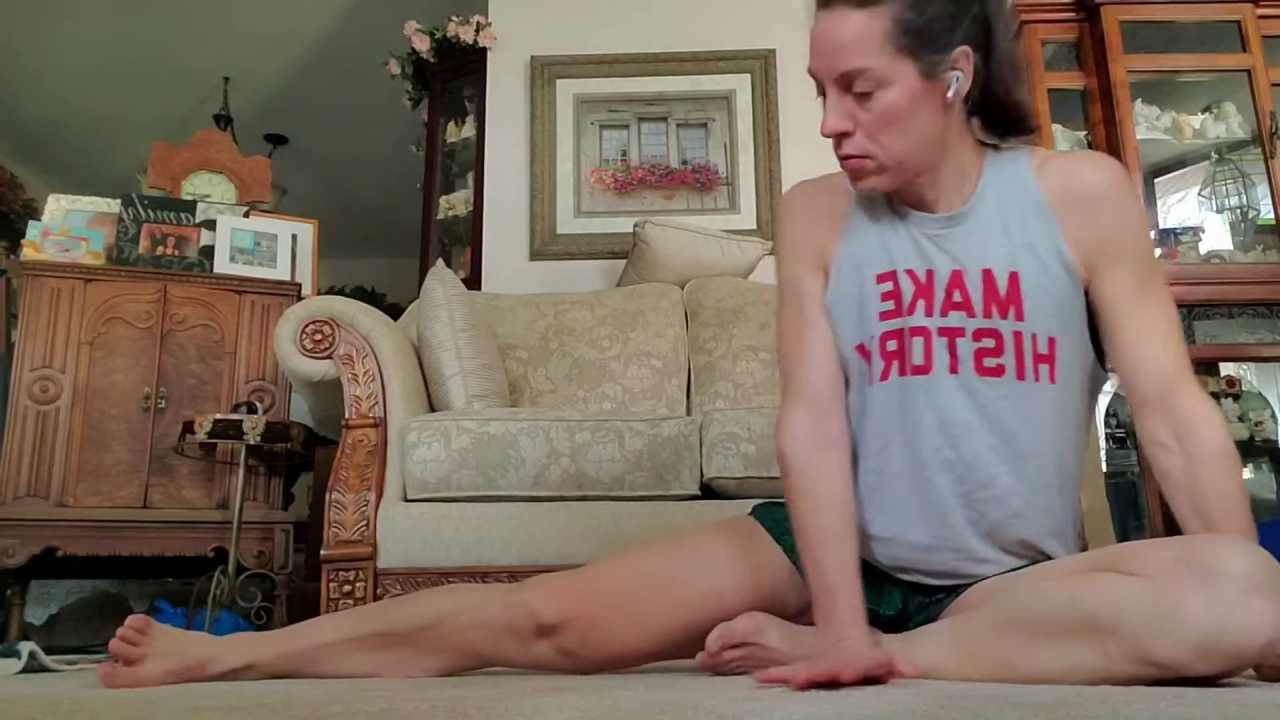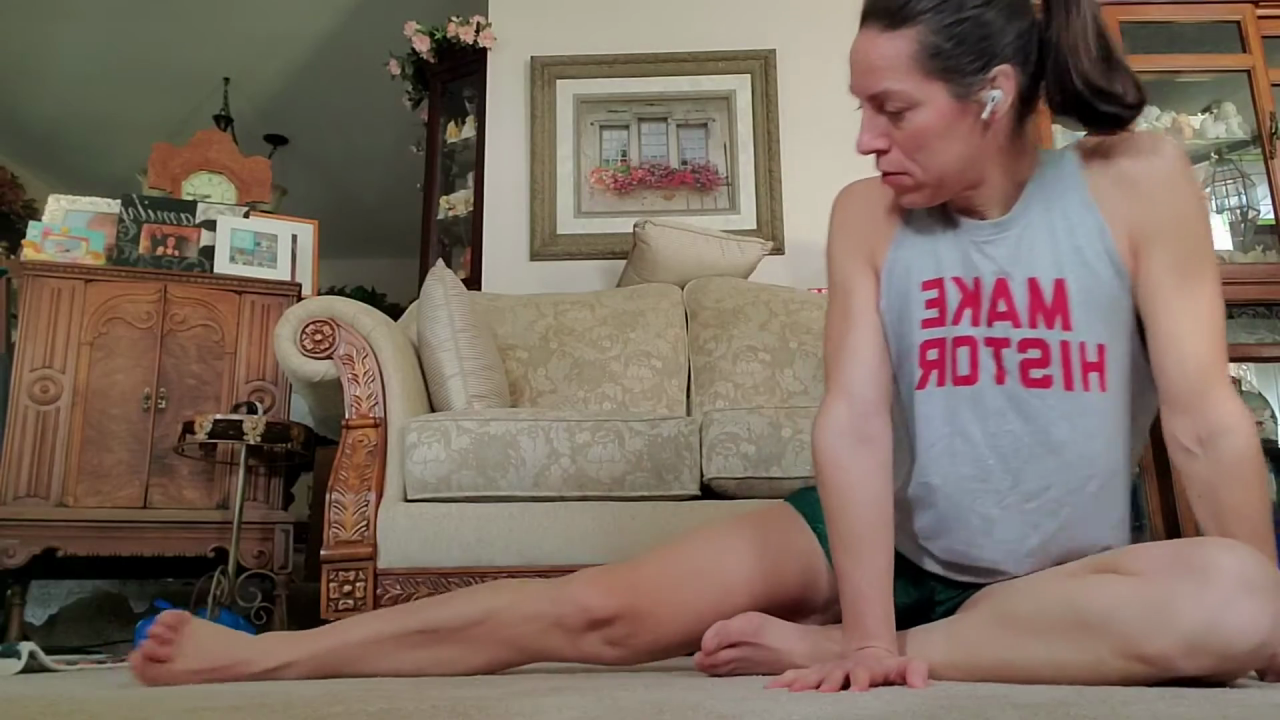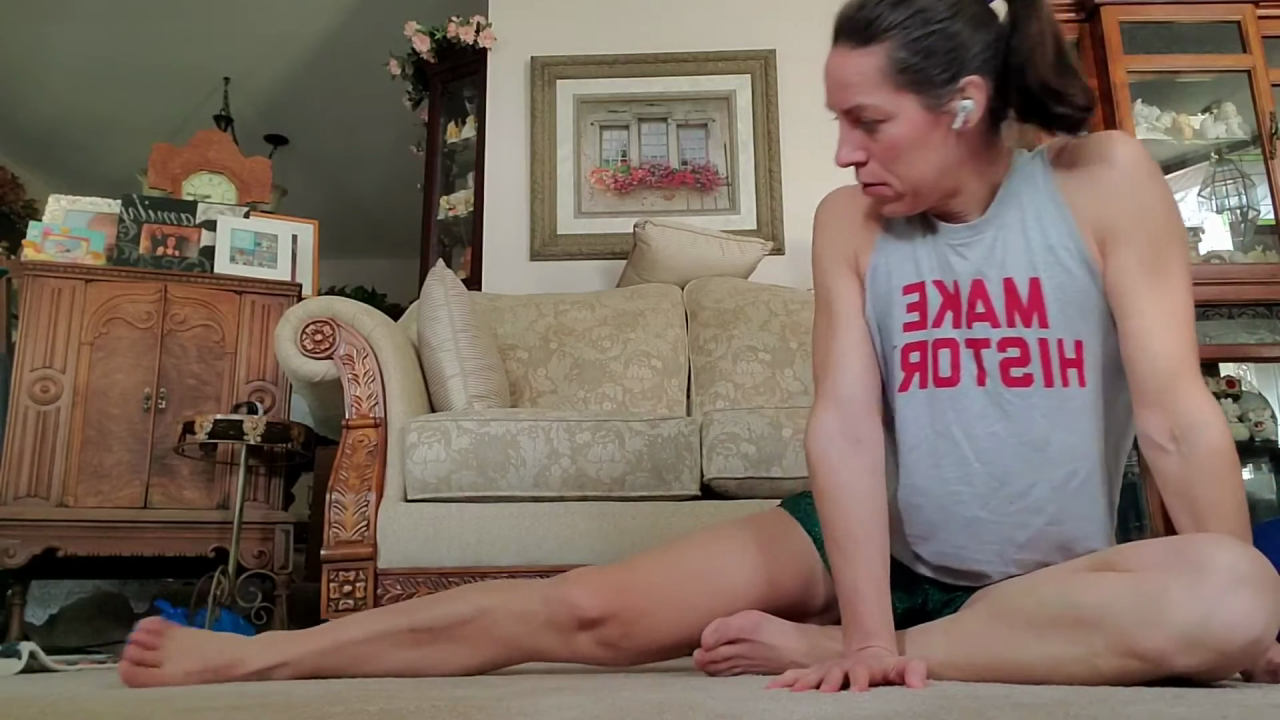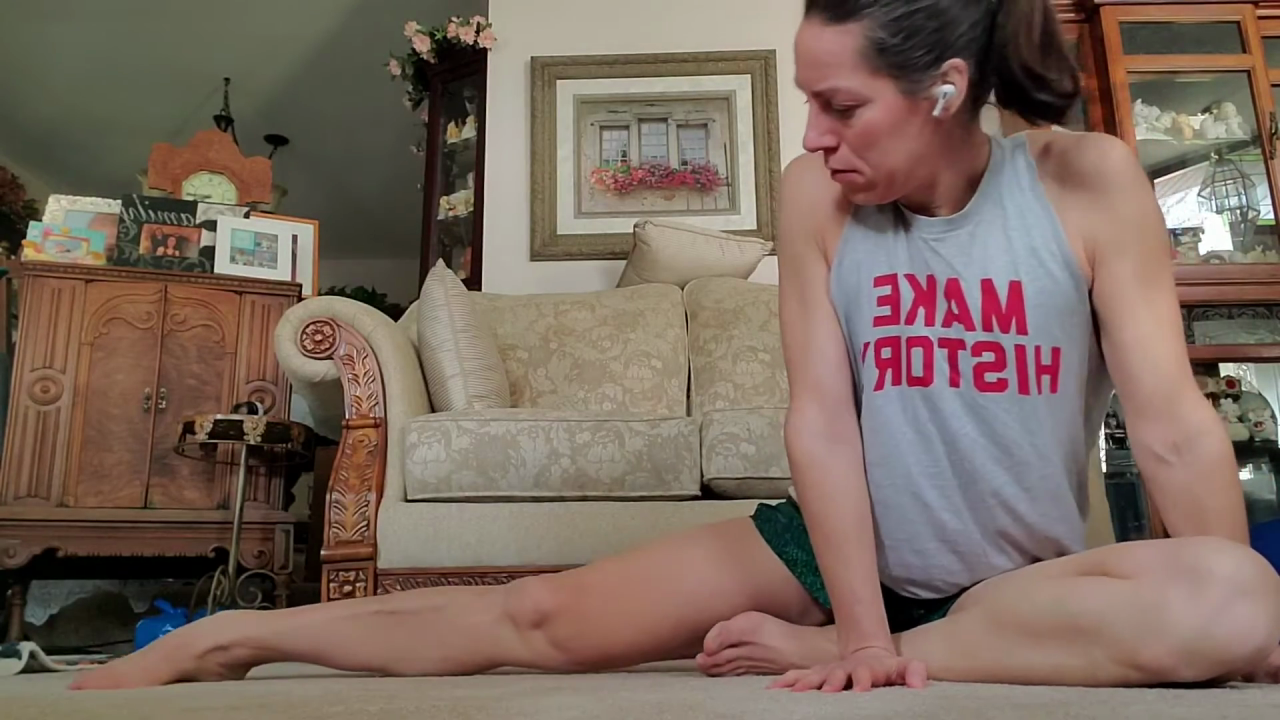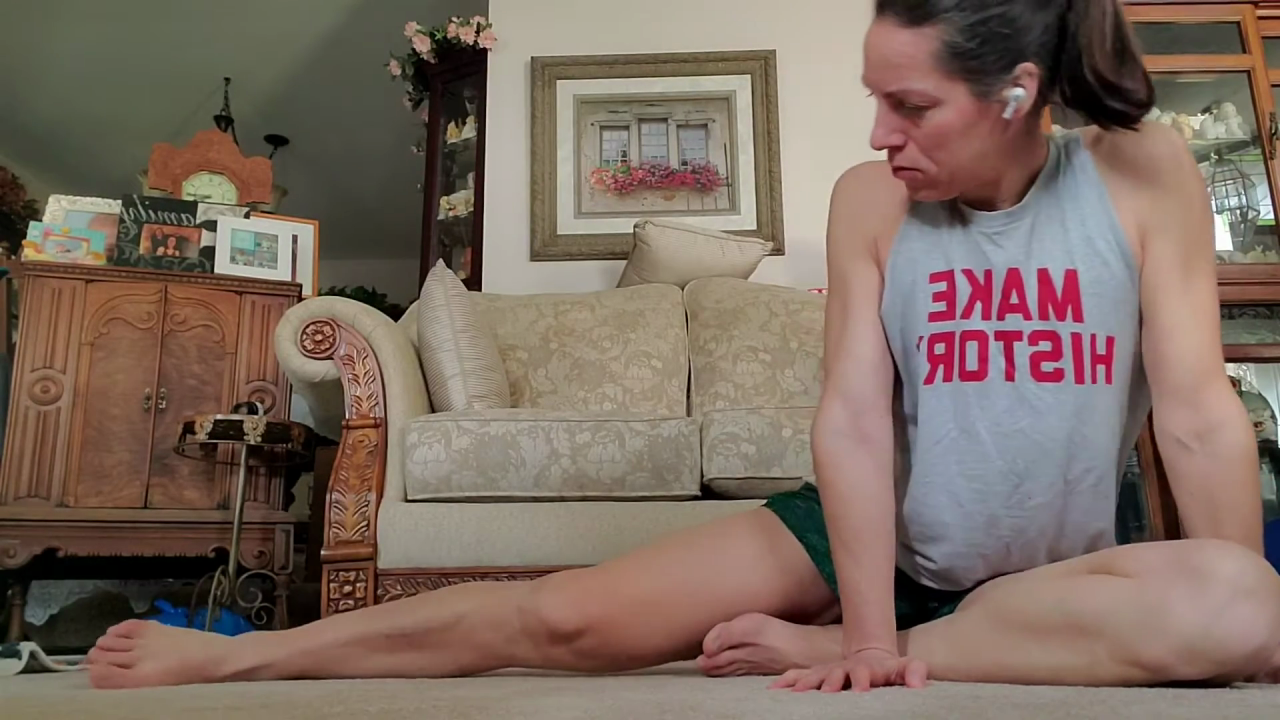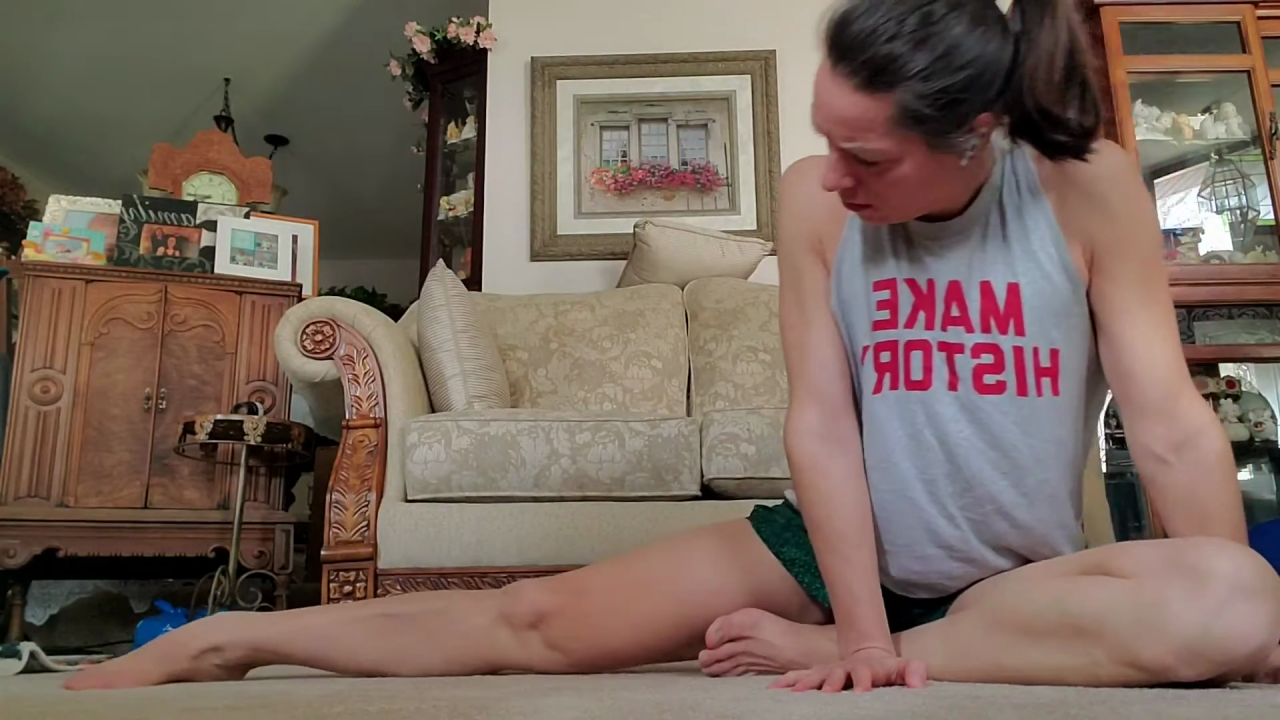
dt=0.7s
person 1, frame 1
left shoulder: (1083, 193)
right shoulder: (814, 214)
left elbow: (1176, 418)
right elbow: (812, 424)
right wrist: (848, 622)
left hip: (1014, 579)
right hip: (842, 545)
right knee: (548, 618)
left ankle: (813, 657)
right ankle: (223, 655)
person 1, frame 2
left shoulder: (1138, 184)
right shoulder: (866, 218)
right elbow: (853, 423)
right wrist: (872, 627)
left hip: (1046, 585)
right hip: (880, 535)
right knee: (598, 610)
left ankle: (817, 652)
right ankle: (259, 654)
person 1, frame 3
left shoulder: (1105, 180)
right shoulder: (849, 223)
left elbow: (1177, 414)
right elbow: (843, 427)
right wrist: (870, 625)
left hip: (1041, 582)
right hip: (871, 543)
right knee: (589, 609)
left ankle: (814, 651)
right ankle: (258, 655)
person 1, frame 4
left shoulder: (1090, 183)
right shoulder: (815, 195)
left elbow: (1172, 426)
right elbow: (820, 422)
right wrist: (862, 628)
left hip: (1026, 580)
right hip: (841, 542)
right knee: (539, 615)
left ankle: (813, 655)
right ankle: (224, 638)
person 1, frame 5
left shoulder: (1140, 174)
right shoulder: (868, 199)
right elbow: (853, 418)
right wrist: (872, 625)
left hip: (1043, 577)
right hip: (871, 534)
right knee: (565, 617)
left ankle: (818, 655)
right ankle: (238, 657)
person 1, frame 6
left shoulder: (1088, 188)
right shoulder: (814, 199)
left elbow: (1169, 423)
right elbow: (820, 424)
right wrist: (861, 626)
left hip: (1024, 579)
right hip: (840, 544)
right knee: (538, 619)
left ankle: (814, 655)
right ankle: (221, 641)
